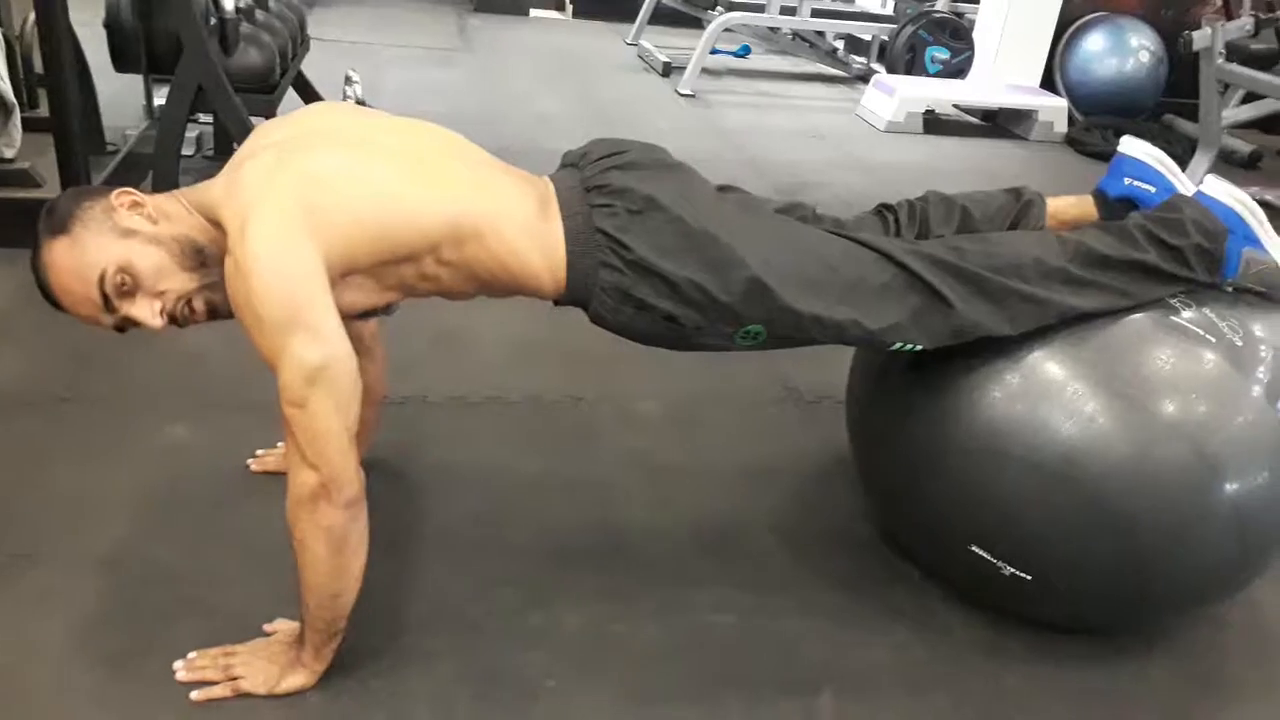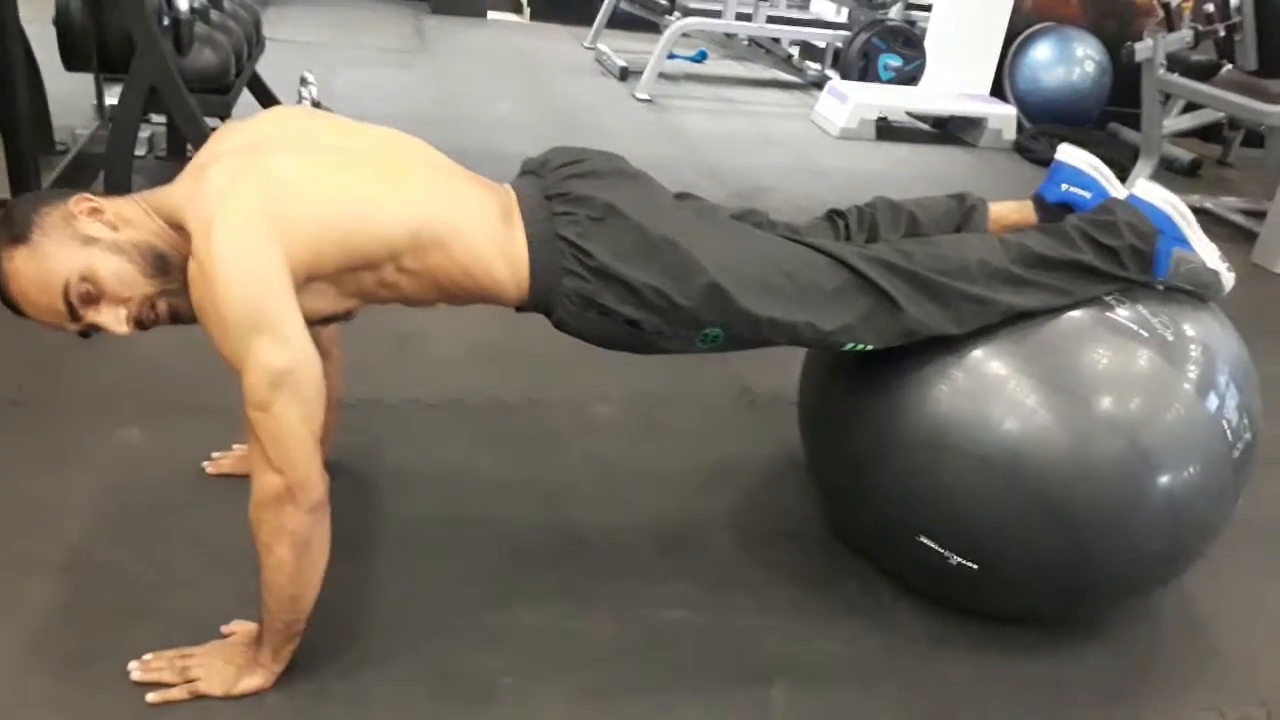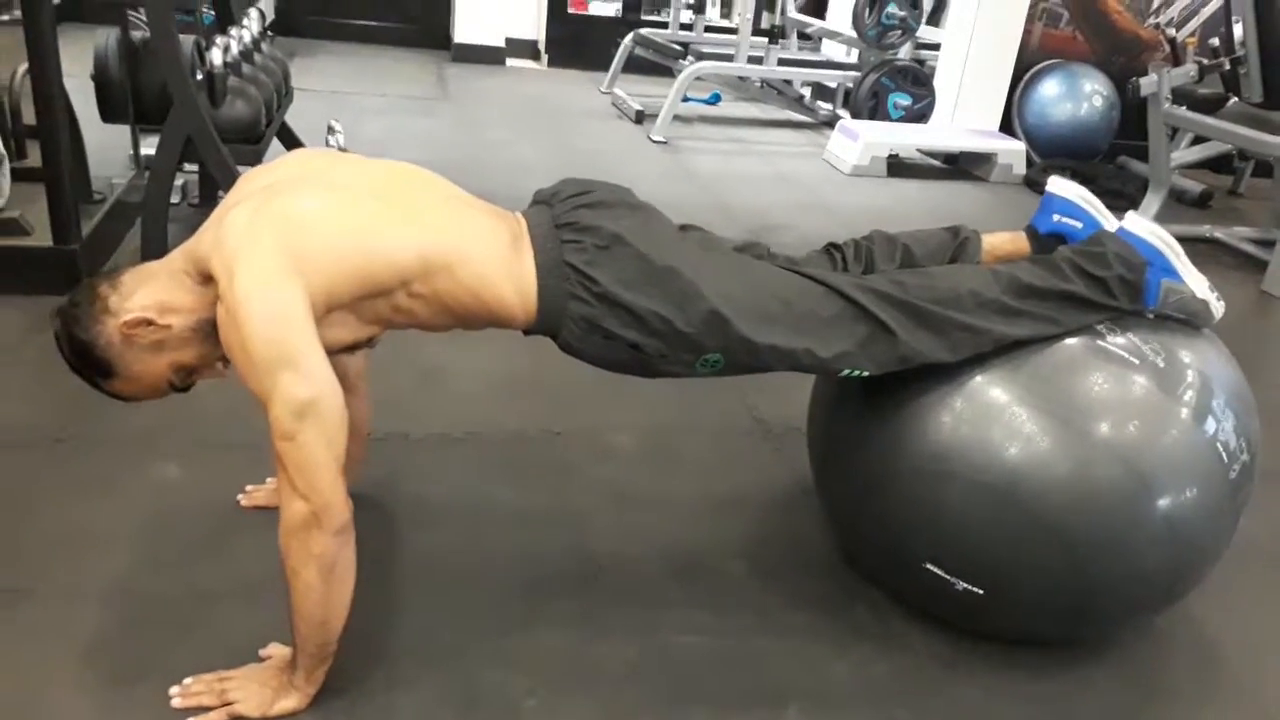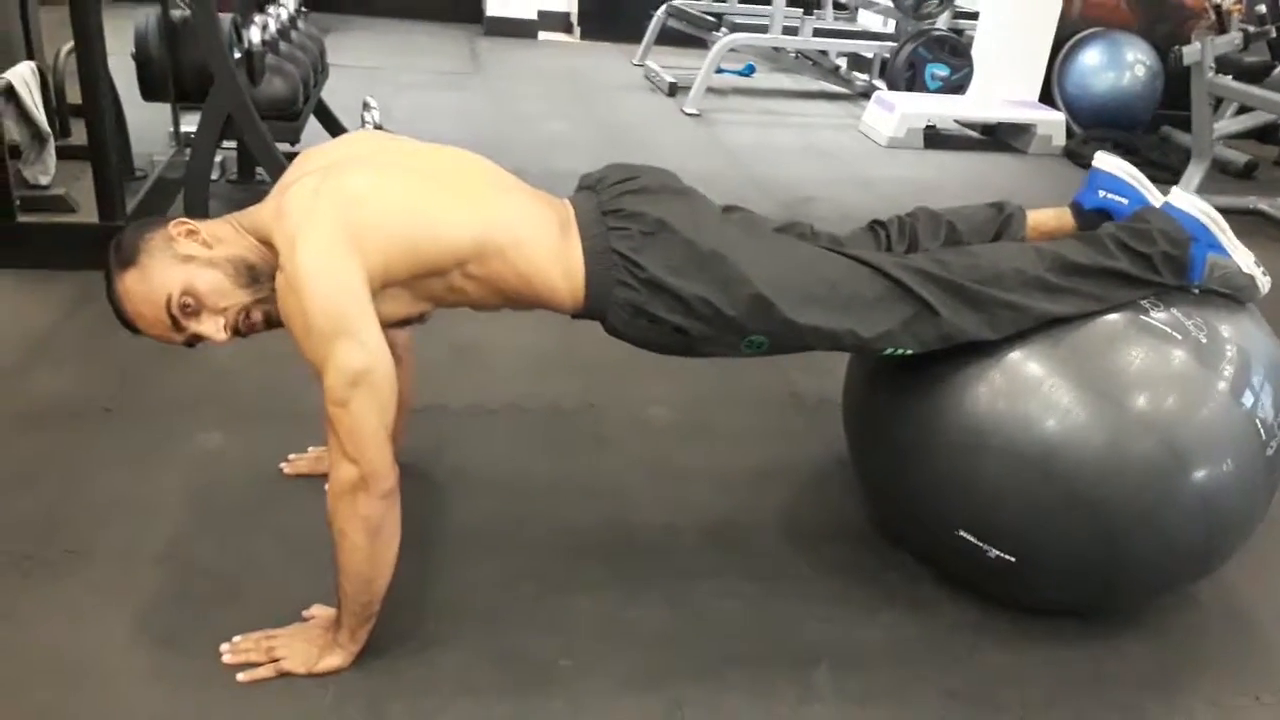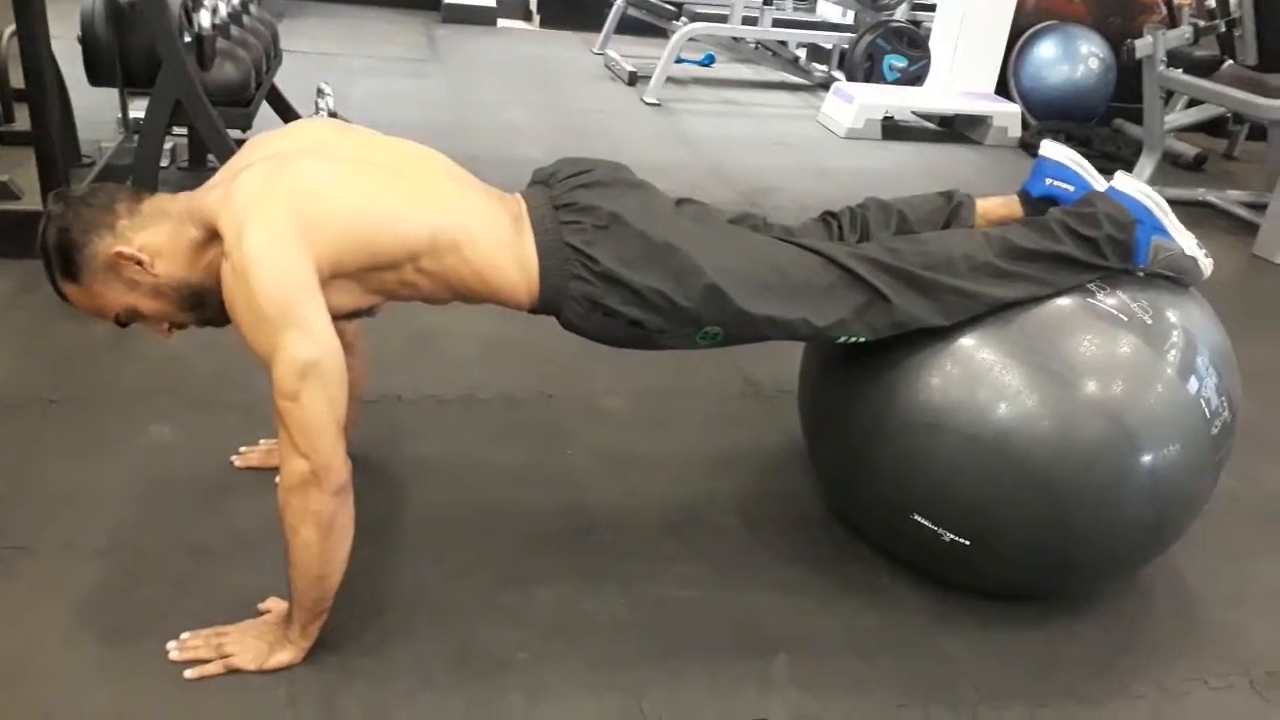
dt=1s
person 1, frame 1
left shoulder: (258, 253)
right shoulder: (270, 151)
left elbow: (332, 491)
left wrist: (308, 654)
right wrist: (340, 435)
left hip: (637, 259)
right hip: (607, 189)
left knee: (922, 298)
right knee: (876, 242)
right ankle: (1108, 197)
person 1, frame 2
left shoulder: (222, 256)
right shoulder: (232, 155)
left elbow: (296, 490)
left wrist: (263, 656)
right wrist: (292, 429)
left hip: (596, 265)
right hip: (567, 197)
left knee: (872, 298)
right knee: (831, 249)
left ankle: (1134, 238)
right ankle: (1053, 200)
person 1, frame 3
left shoulder: (248, 298)
right shoulder: (257, 202)
left elbow: (321, 518)
right wrist: (328, 467)
left hip: (601, 289)
right hip: (577, 225)
left knee: (865, 326)
right knee: (830, 280)
left ankle: (1123, 269)
right ankle: (1042, 231)
person 1, frame 4
left shoulder: (305, 269)
right shoulder: (315, 177)
left elbow: (371, 484)
left wrist: (344, 637)
right wrist: (363, 439)
left hip: (652, 274)
right hip: (625, 209)
left knee: (911, 303)
right knee: (871, 257)
left ankle: (1168, 244)
right ankle: (1085, 208)
person 1, frame 5
left shoulder: (252, 261)
right shoulder: (258, 168)
left elbow: (320, 477)
left wrist: (294, 633)
right wrist: (317, 429)
left hip: (601, 269)
right hip: (577, 205)
left knee: (861, 294)
right knee: (823, 247)
left ankle: (1114, 228)
right ankle: (1034, 195)
